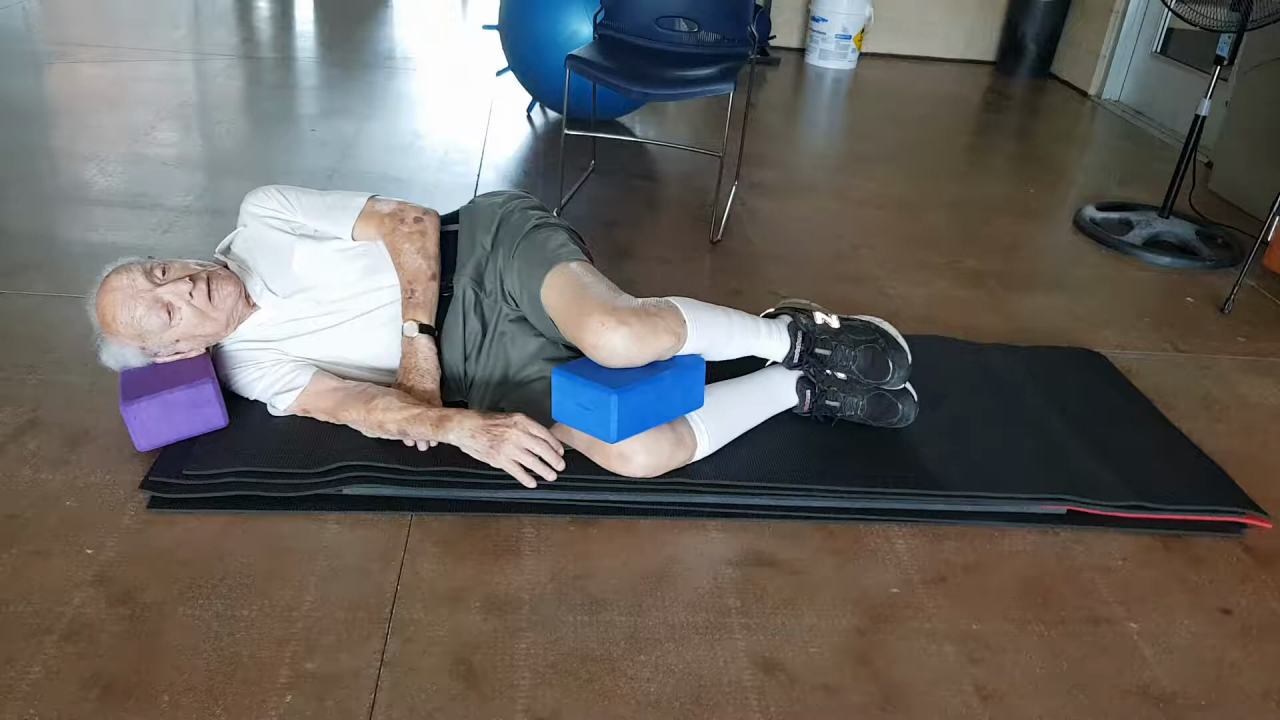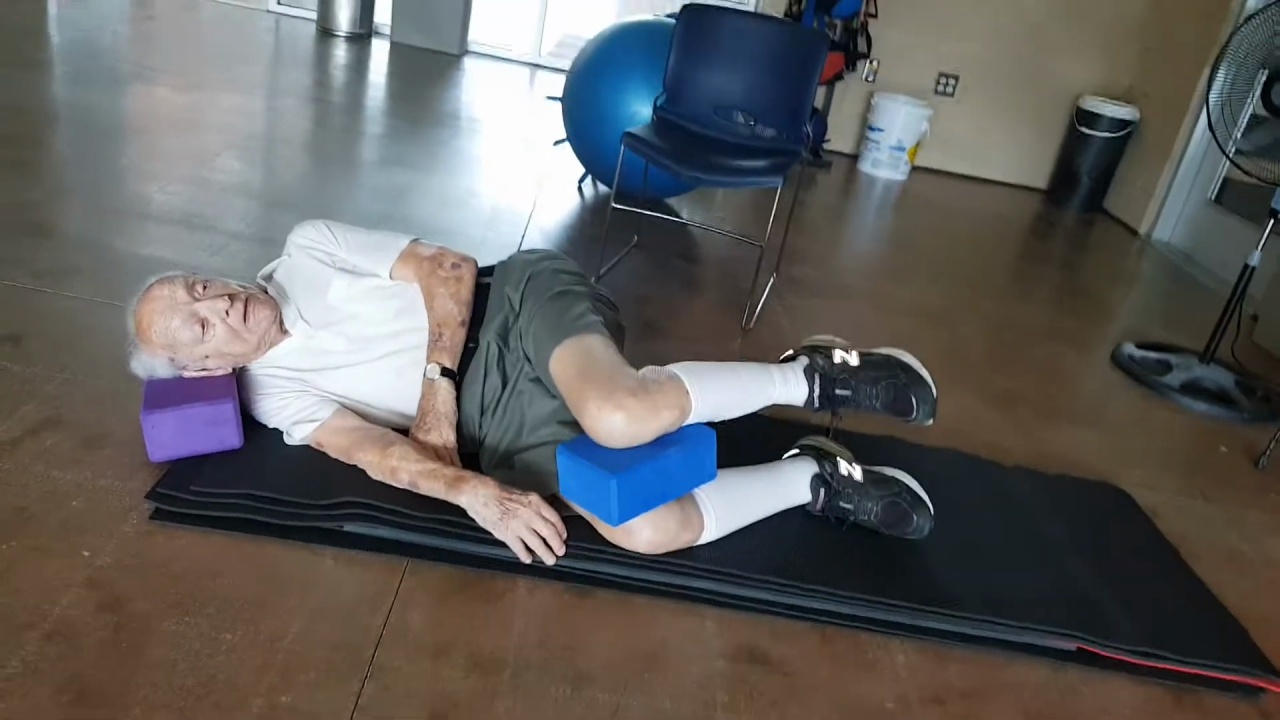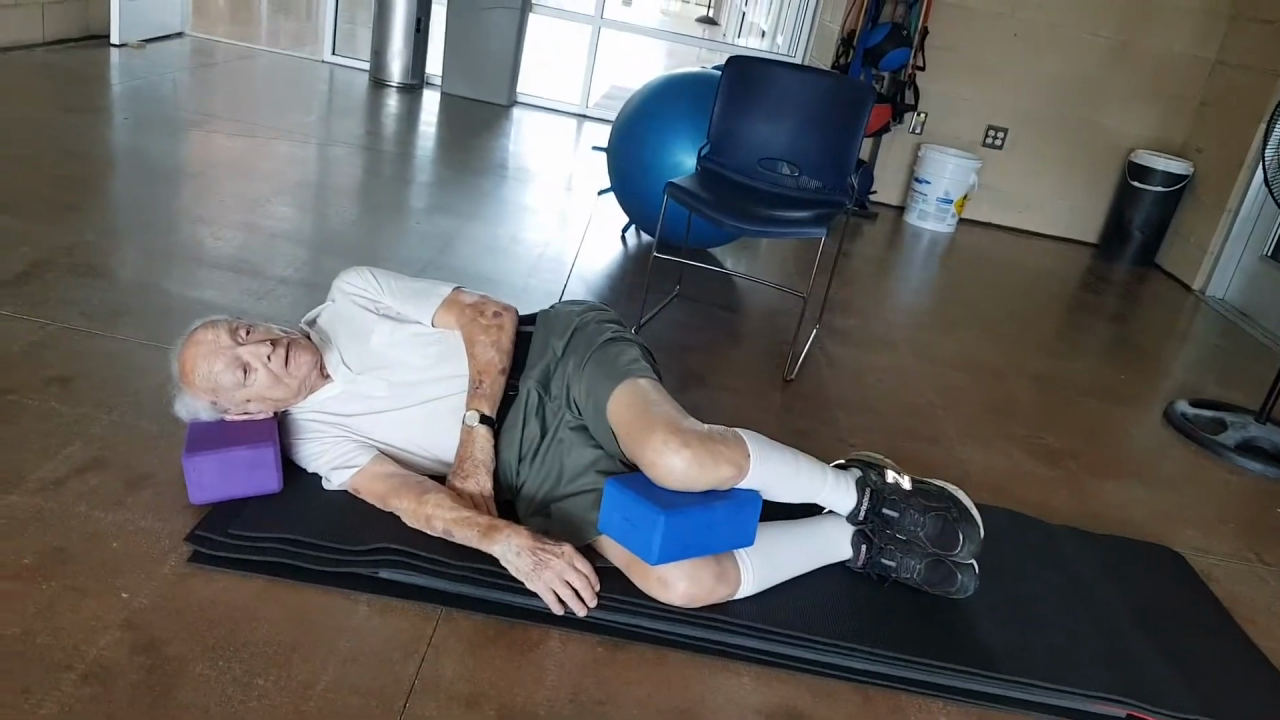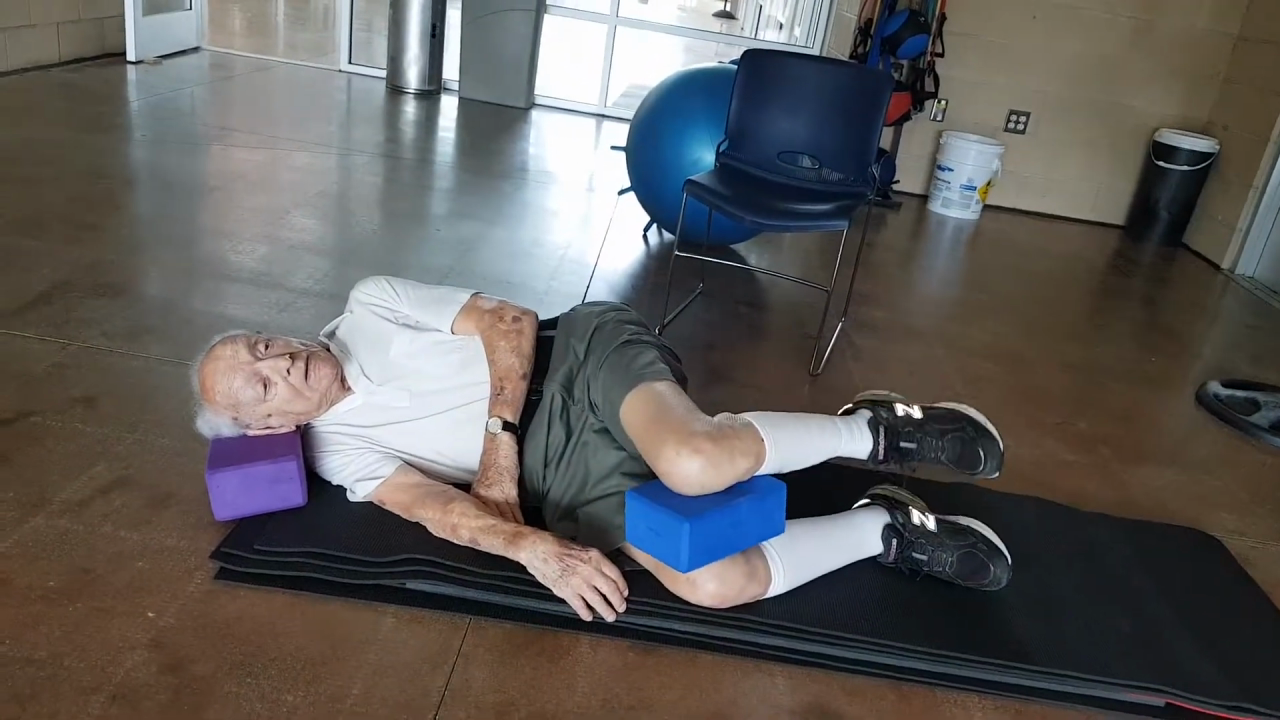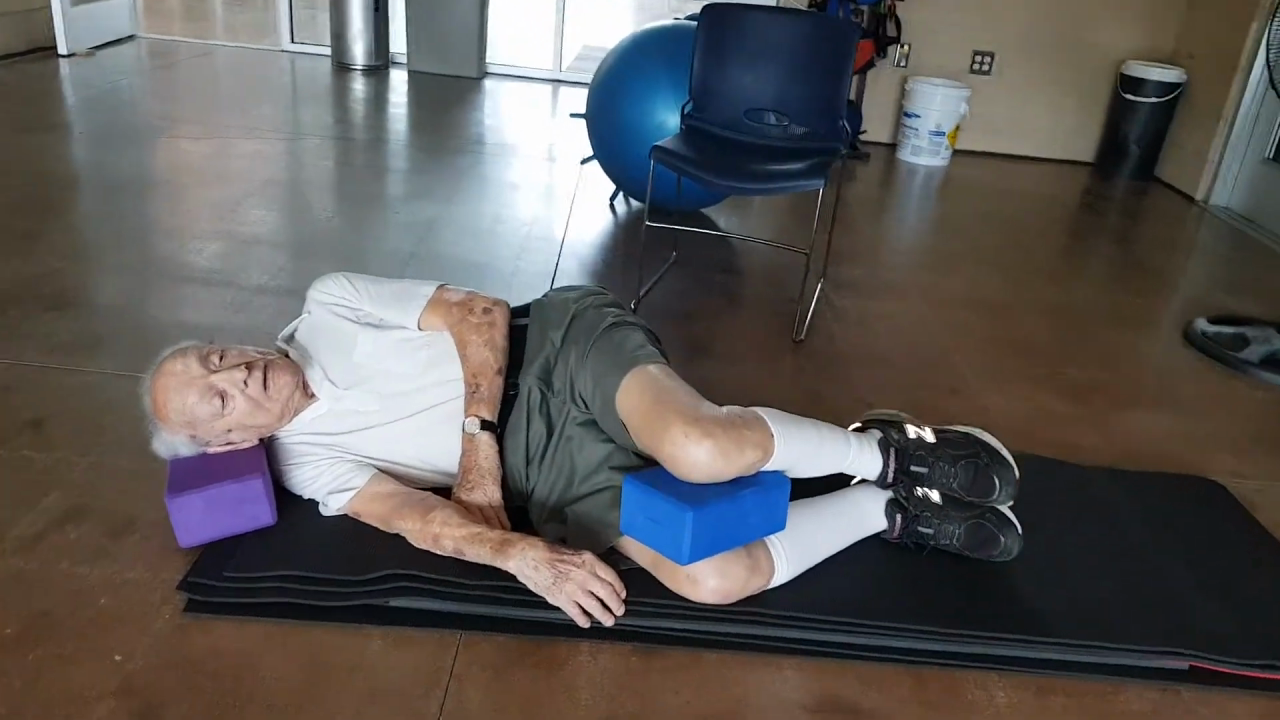
dt=1s
person 1, frame 1
left shoulder: (262, 217)
right shoulder: (250, 371)
left elbow: (410, 223)
right elbow: (359, 409)
left wrist: (415, 339)
right wrist: (461, 426)
right hip: (475, 363)
left knee: (616, 336)
right knee: (640, 453)
left ankle: (788, 336)
right ankle: (798, 389)
person 1, frame 2
left shoulder: (308, 248)
right shoulder: (274, 398)
left elbow: (450, 269)
right elbow: (377, 452)
left wrist: (435, 380)
right wrist: (474, 494)
right hip: (497, 421)
left knee: (618, 415)
right knee: (647, 530)
left ankle: (811, 378)
right ankle: (815, 479)
person 1, frame 3
left shoulder: (352, 293)
right shoulder: (312, 439)
left elbow: (490, 317)
right elbow: (411, 498)
left wrist: (475, 425)
right wrist: (507, 542)
right hip: (536, 468)
left knee: (676, 458)
right knee: (681, 582)
left ankle: (859, 491)
right ankle: (856, 541)
person 1, frame 4
left shoulder: (371, 304)
right shoulder: (337, 455)
left elbow: (510, 322)
right elbow: (436, 508)
left wrist: (497, 433)
right wrist: (534, 551)
right hip: (565, 472)
left knee: (691, 462)
right knee: (711, 583)
left ankle: (871, 431)
right ankle: (887, 528)
person 1, frame 5
left shoulder: (326, 304)
right shoulder: (308, 466)
left elbow: (479, 315)
right elbow: (420, 518)
left wrist: (476, 434)
right wrist: (521, 553)
right hip: (552, 467)
left knee: (697, 448)
right knee: (712, 579)
left ankle: (880, 451)
right ankle: (890, 511)
